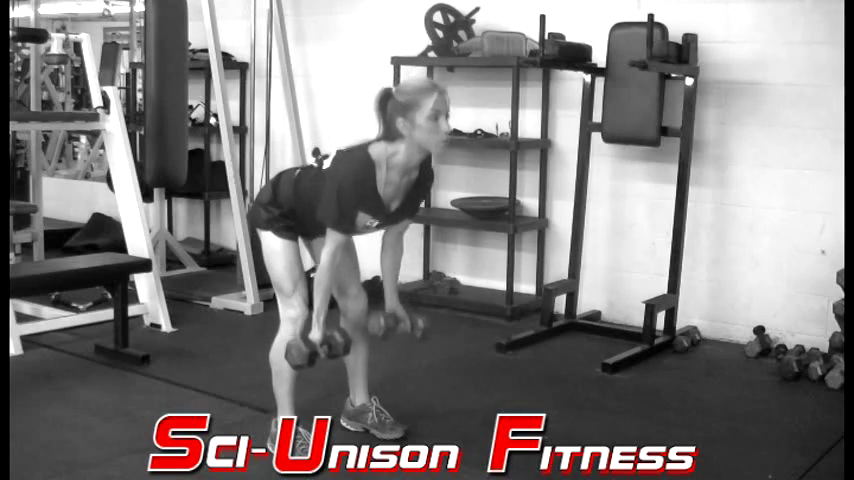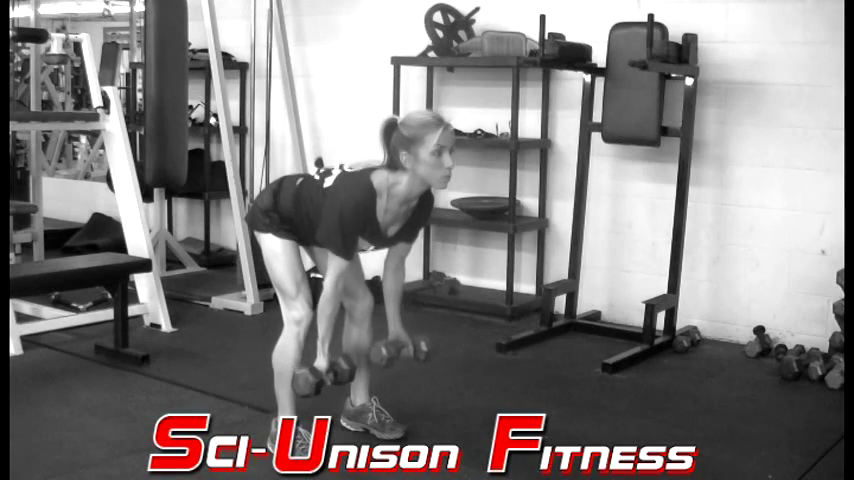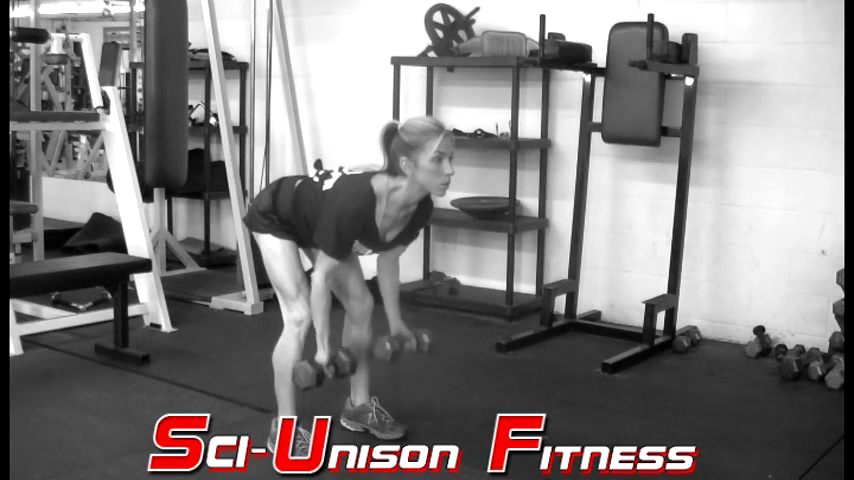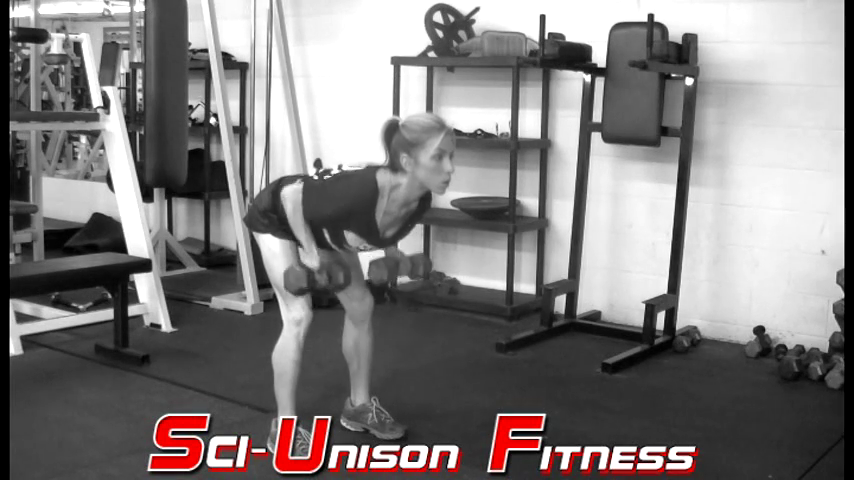
dt=0.4s
person 1, frame 1
left shoulder: (421, 175)
right shoulder: (356, 170)
left elbow: (393, 237)
right elbow: (332, 251)
left wrist: (392, 299)
right wrist: (318, 324)
left hip: (321, 215)
right hip: (278, 212)
left knee: (355, 303)
right knee: (296, 312)
left ankle: (359, 406)
right ankle: (283, 427)
person 1, frame 2
left shoulder: (420, 203)
right shoulder: (356, 197)
left elbow: (394, 264)
right elbow: (335, 279)
left wrist: (395, 325)
right wrist: (323, 351)
left hip: (317, 219)
right hip: (277, 217)
left knee: (361, 304)
right knee: (299, 314)
left ankle: (359, 406)
person 1, frame 3
left shoulder: (420, 207)
right shoulder: (357, 201)
left elbow: (387, 256)
right elbow: (323, 272)
left wrist: (395, 321)
right wrist: (322, 347)
left hip: (317, 222)
right hip: (276, 217)
left knee: (361, 305)
right knee: (299, 315)
left ankle: (359, 406)
right ankle: (284, 427)
person 1, frame 4
left shoulder: (419, 201)
right shoulder: (360, 191)
right elbow: (290, 195)
left wrist: (390, 250)
right wrist: (310, 254)
left hip: (324, 225)
right hip: (277, 217)
left knee: (361, 306)
right knee: (299, 315)
left ankle: (359, 406)
